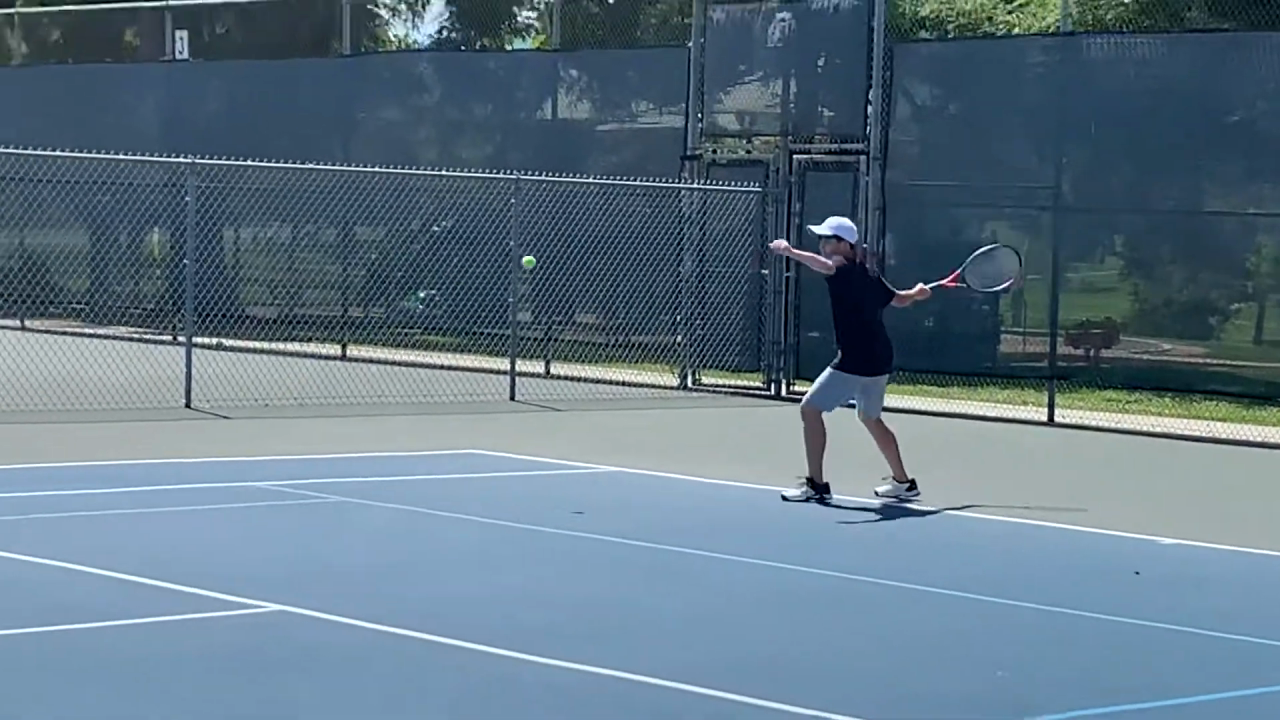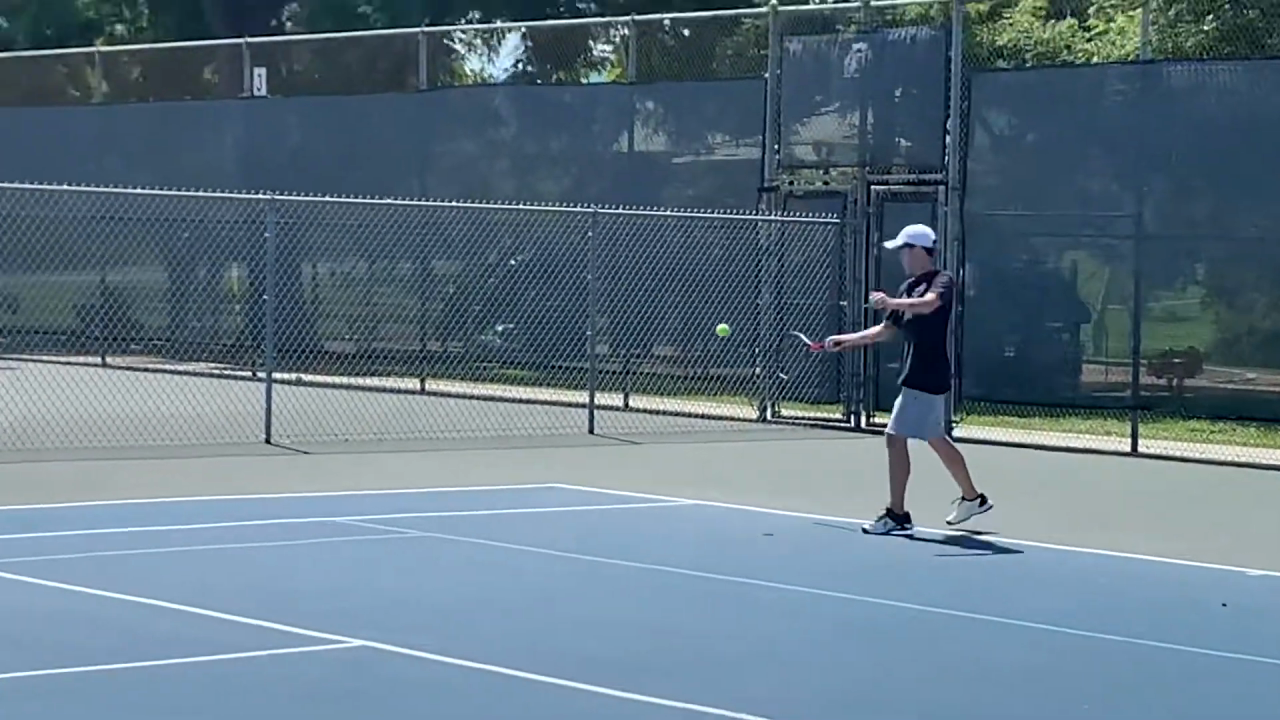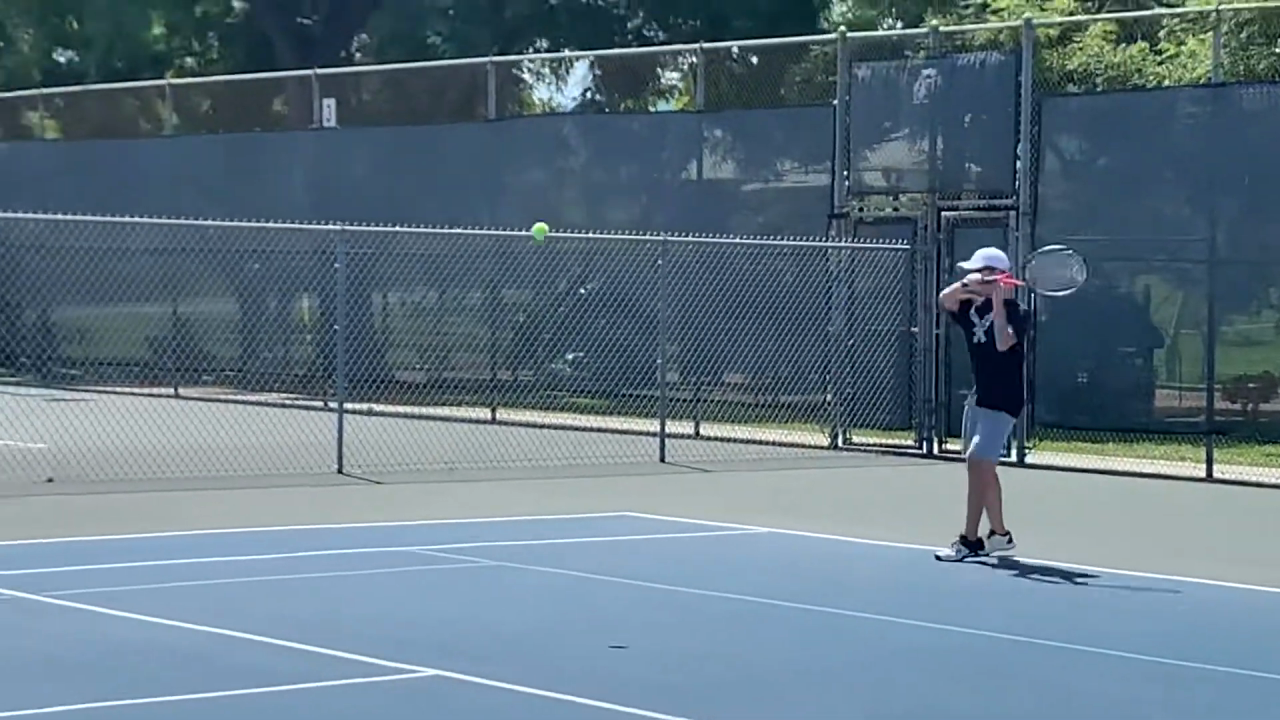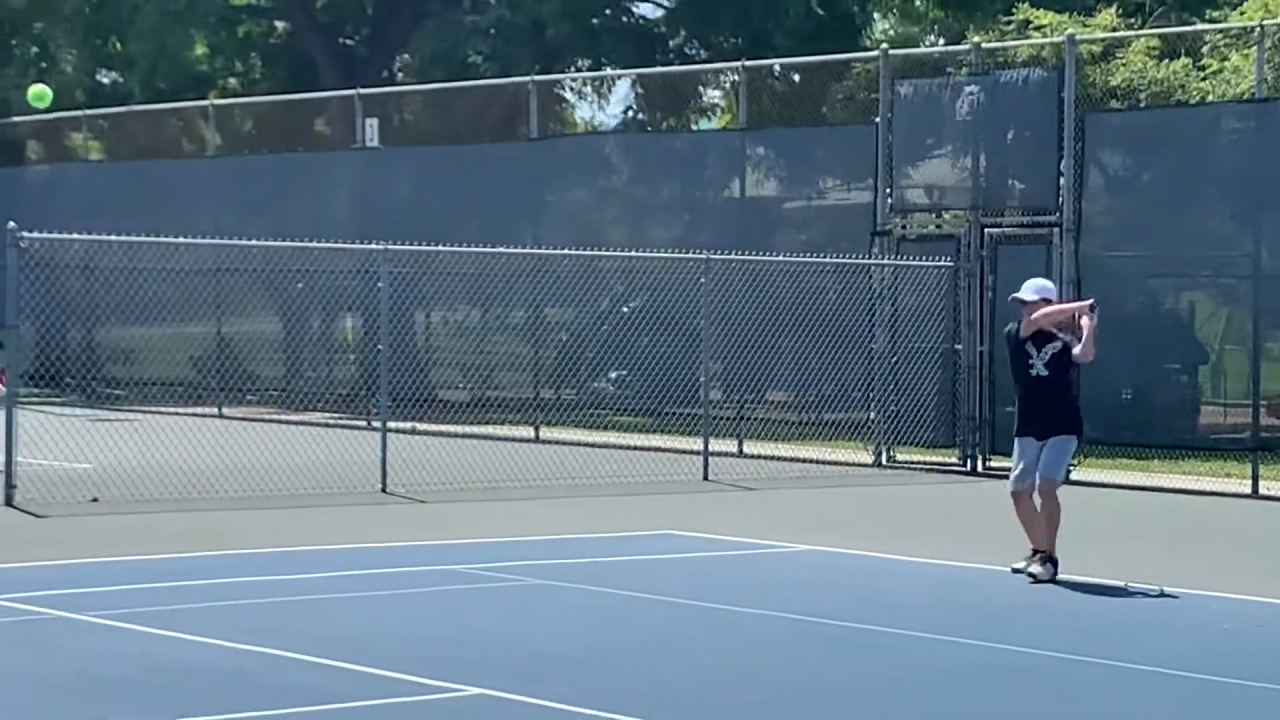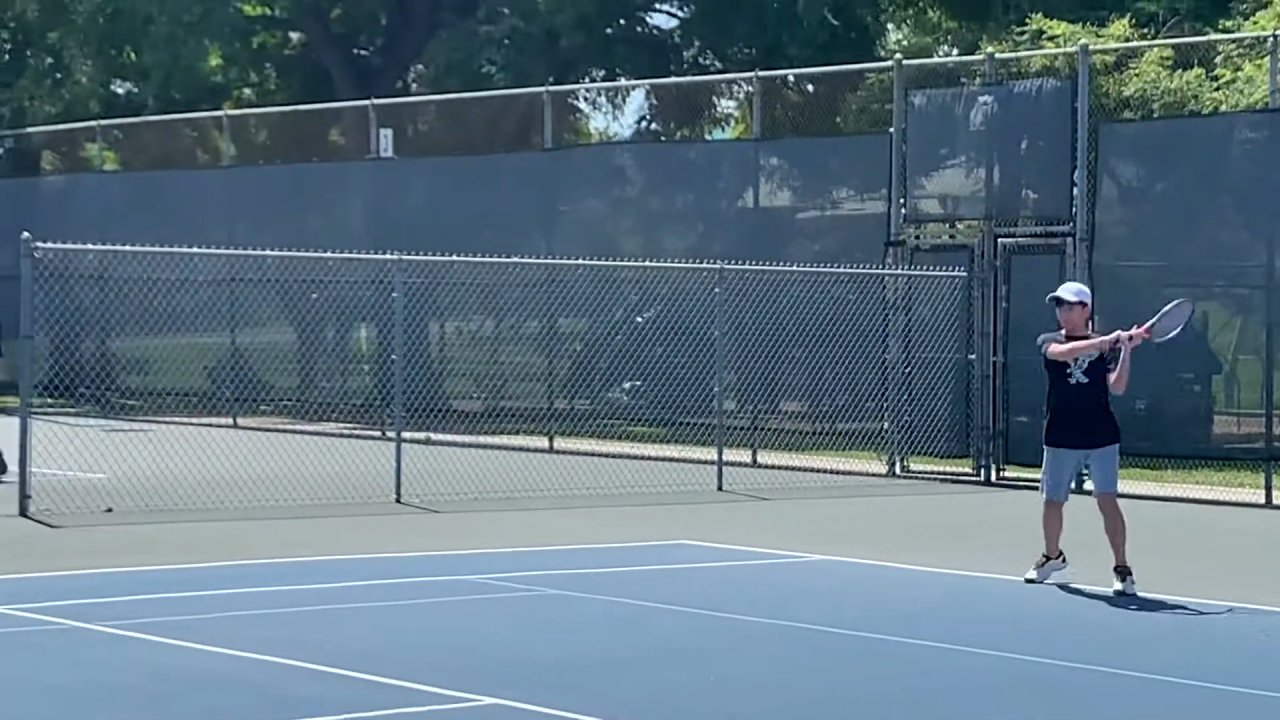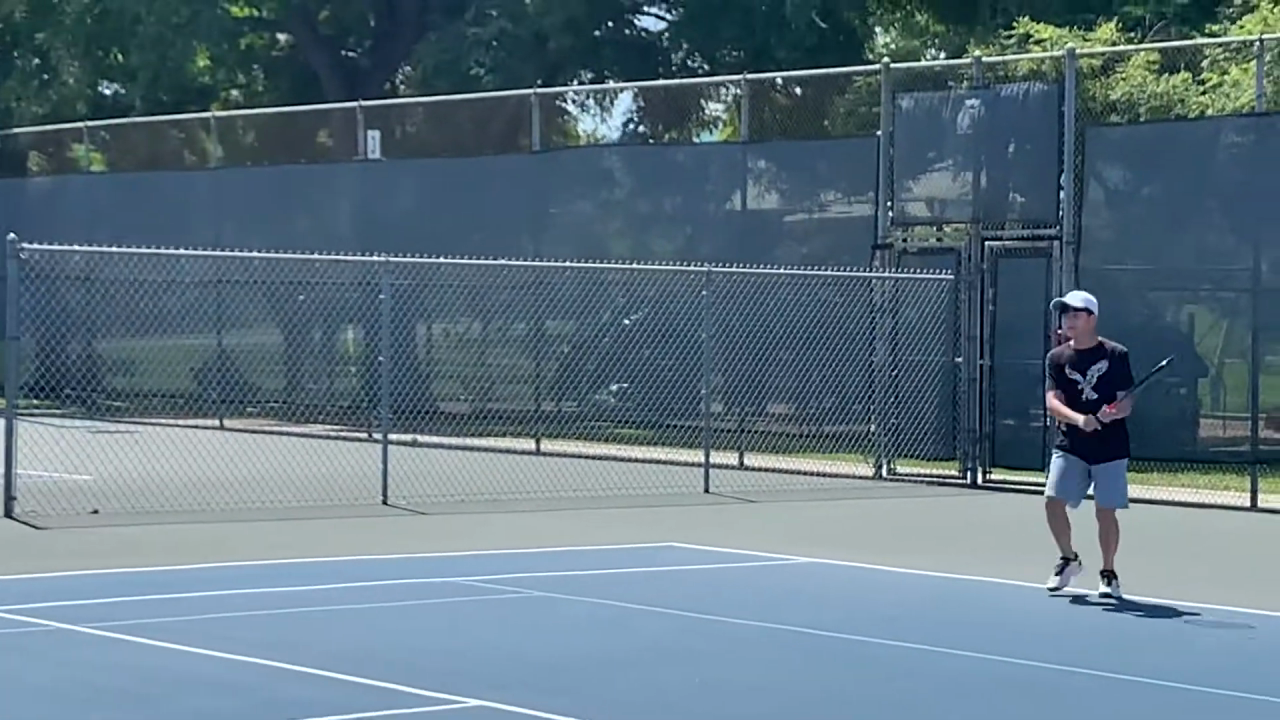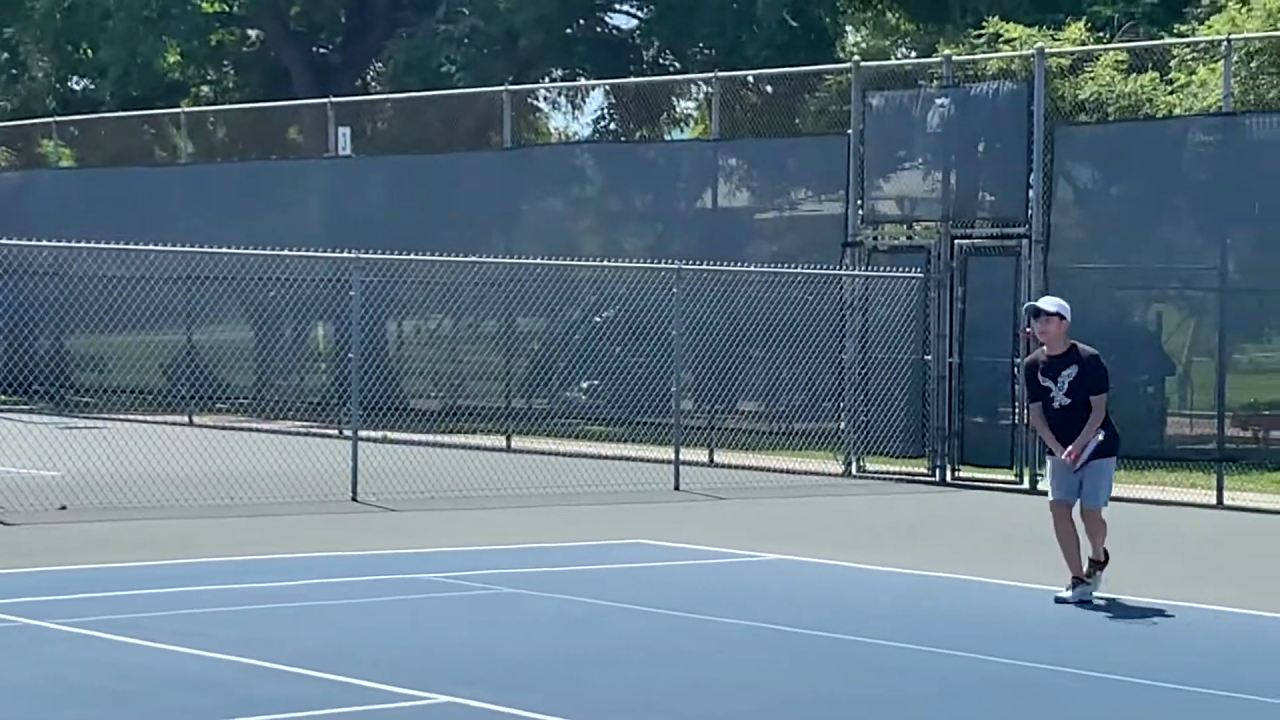
dt=0.2s
person 1, frame 1
left shoulder: (844, 268)
right shoulder: (867, 275)
left elbow: (823, 266)
right elbow: (898, 299)
left wrist: (789, 250)
right wrist: (918, 292)
left hip: (855, 361)
right hip: (878, 361)
left knee: (810, 409)
right knee: (871, 419)
left ankle: (816, 484)
right ankle: (903, 482)
person 1, frame 2
left shoulder: (942, 280)
right shoulder: (909, 287)
left elbow: (927, 305)
right elbow: (886, 330)
left wrist: (893, 302)
right wrist: (849, 339)
left hip: (925, 377)
right hip: (926, 376)
left knee: (895, 438)
right knee: (936, 439)
left ankle: (897, 514)
right ankle: (972, 498)
person 1, frame 3
left shoulder: (1013, 309)
right shoulder: (971, 304)
left elbow: (1004, 344)
right elbow: (945, 300)
left wrist: (998, 305)
right wrist: (968, 284)
left hip: (1001, 399)
right hip: (982, 396)
left knee: (978, 462)
right knee: (982, 465)
left ankle: (970, 540)
right ankle: (999, 533)
person 1, frame 4
left shoulder: (1064, 340)
right shoulder: (1015, 334)
left elbow: (1085, 355)
right elbow: (1036, 319)
left wrist: (1088, 323)
right wrist: (1082, 306)
left hip: (1063, 427)
right hip: (1028, 429)
left knee: (1046, 486)
right knee: (1019, 493)
left ankle: (1048, 558)
right ankle: (1040, 551)
person 1, frame 5
left shoulder: (1105, 347)
right shoulder: (1048, 343)
left elbow: (1117, 388)
right elbow: (1063, 352)
left wrist: (1127, 348)
right wrist: (1106, 339)
left hip: (1102, 436)
right hip: (1061, 437)
left knee: (1107, 500)
right knee: (1052, 502)
left ankle: (1122, 570)
right ankle: (1052, 556)
person 1, frame 6
left shoulder: (1117, 355)
right shoulder: (1057, 358)
left elbow: (1125, 406)
right elbow: (1052, 402)
left wrist: (1113, 412)
right wrist: (1078, 419)
left hip: (1111, 448)
right hip: (1070, 446)
left knee: (1106, 513)
right knee: (1053, 502)
left ankle: (1108, 573)
right ankle: (1068, 558)
person 1, frame 7
left shoulder: (1089, 359)
right shoulder: (1032, 365)
left elbow: (1099, 409)
right elbow: (1036, 415)
left wrist: (1077, 447)
right wrist: (1059, 449)
left hip: (1097, 447)
right hip: (1059, 449)
left knee: (1091, 513)
right knee: (1059, 507)
left ankle: (1098, 558)
right ankle: (1079, 582)
